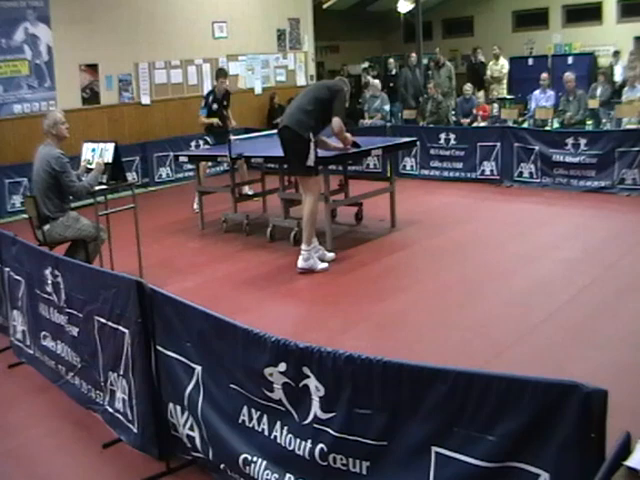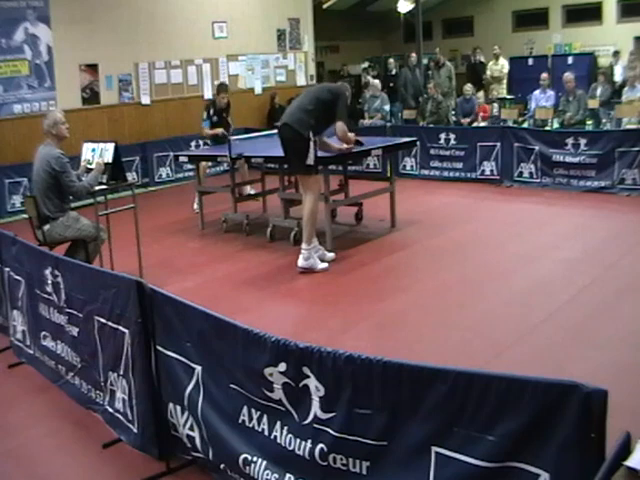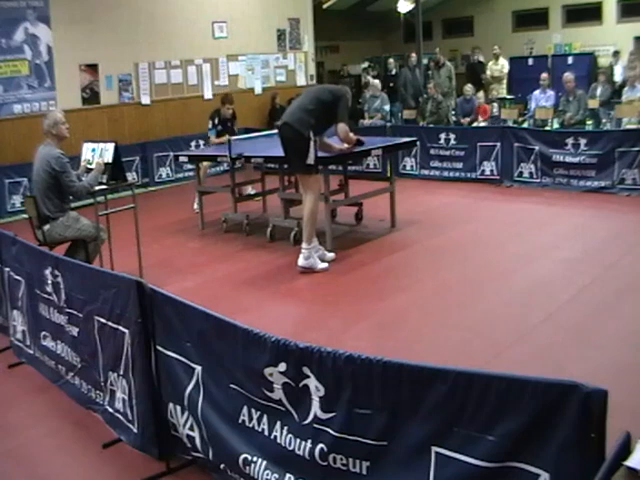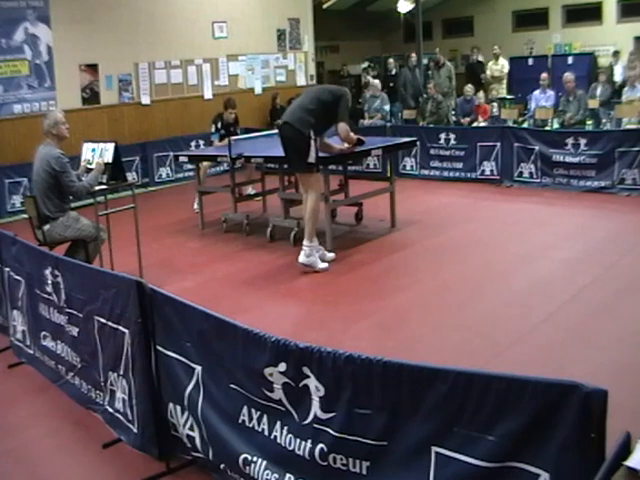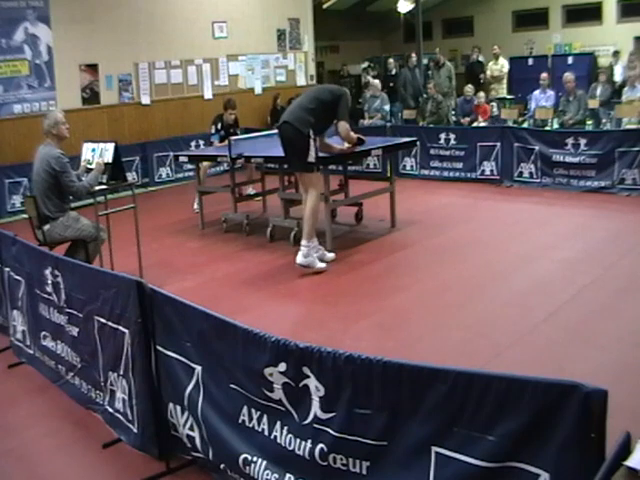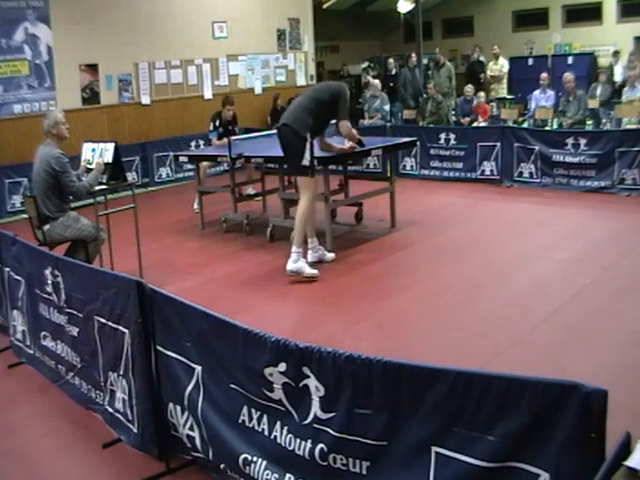
dt=0.2s
person 1, frame 1
left shoulder: (321, 90)
right shoulder: (340, 90)
left elbow: (316, 138)
right elbow: (337, 127)
left wrist: (337, 146)
right wrist: (346, 139)
left hip: (286, 129)
right hip: (299, 131)
left knee: (308, 190)
right knee: (312, 192)
left ankle: (313, 247)
right ankle: (306, 256)
person 1, frame 2
left shoulder: (323, 93)
right shoulder: (342, 93)
left elbow: (319, 141)
right elbow: (341, 132)
left wrist: (340, 148)
right wrist: (351, 139)
left hip: (287, 128)
right hip: (299, 130)
left knee: (308, 190)
right knee: (312, 191)
left ankle: (313, 247)
right ankle: (306, 255)
person 1, frame 3
left shoulder: (323, 95)
right shoulder: (342, 95)
left elbow: (319, 142)
right elbow: (343, 133)
left wrist: (341, 148)
right wrist: (352, 139)
left hip: (287, 127)
right hip: (299, 130)
left knee: (308, 190)
right knee: (312, 190)
left ankle: (313, 247)
right ankle: (306, 255)
person 1, frame 4
left shoulder: (323, 95)
right shoulder: (342, 95)
left elbow: (320, 143)
right elbow: (343, 133)
left wrist: (341, 149)
right wrist: (353, 139)
left hip: (287, 127)
right hip: (299, 129)
left knee: (307, 190)
right knee: (314, 190)
left ankle: (314, 247)
right ankle: (307, 252)
person 1, frame 5
left shoulder: (323, 95)
right shoulder: (341, 94)
left elbow: (320, 144)
right elbow: (344, 131)
left wrist: (342, 149)
right wrist: (353, 139)
left hip: (286, 127)
right hip: (299, 129)
left knee: (308, 189)
right knee: (313, 190)
left ankle: (314, 248)
right ankle: (305, 252)
person 1, frame 6
left shoulder: (323, 91)
right shoulder: (341, 92)
left elbow: (322, 143)
right elbow: (345, 130)
left wrist: (344, 148)
right wrist: (355, 137)
left hip: (287, 128)
right hip: (297, 131)
left knee: (311, 187)
right knee: (306, 194)
left ankle: (314, 248)
right ankle: (295, 259)
person 2, frame 1
left shoulder: (43, 151)
right shoulder: (56, 156)
right elbow: (78, 192)
left wrist: (81, 171)
right wrist: (96, 172)
left hip: (46, 220)
right hip: (55, 224)
left knee: (88, 230)
right knee: (99, 233)
person 2, frame 2
left shoulder: (43, 151)
right shoulder: (56, 156)
right elbow: (78, 192)
left wrist: (81, 171)
right wrist: (96, 172)
left hip: (45, 221)
right hip: (54, 224)
left knee: (87, 231)
right knee: (99, 233)
person 2, frame 3
left shoulder: (43, 151)
right shoulder: (56, 156)
right elbow: (78, 192)
left wrist: (81, 171)
right wrist: (96, 172)
left hip: (45, 220)
right hip: (55, 223)
left knee: (88, 230)
right knee: (99, 233)
person 2, frame 4
left shoulder: (43, 151)
right shoulder: (56, 156)
right elbow: (77, 192)
left wrist: (81, 172)
right wrist: (96, 172)
left hip: (45, 221)
right hip: (55, 224)
left knee: (87, 231)
right knee: (98, 233)
person 2, frame 5
left shoulder: (43, 151)
right shoulder: (56, 156)
right elbow: (77, 192)
left wrist: (81, 172)
right wrist: (96, 172)
left hip: (45, 221)
right hip: (55, 224)
left knee: (88, 230)
right knee: (98, 233)
person 2, frame 6
left shoulder: (43, 151)
right shoulder: (56, 156)
right elbow: (77, 192)
left wrist: (81, 171)
right wrist: (96, 172)
left hip: (46, 220)
right hip: (55, 224)
left knee: (88, 230)
right knee: (98, 233)
person 3, frame 1
left shoulder: (227, 94)
right shoulder: (209, 97)
right elbow: (201, 120)
left wrist: (231, 120)
right wrist: (211, 120)
left hip: (225, 134)
right hip: (211, 135)
left knee: (240, 159)
right knee: (203, 164)
left ankle: (245, 188)
right ankle: (197, 198)
person 3, frame 2
left shoulder: (227, 104)
right shoulder: (209, 108)
right elbow: (205, 133)
left wrist: (229, 126)
right wrist: (215, 131)
left hip: (225, 140)
right hip: (211, 141)
left knee: (242, 159)
right knee: (203, 165)
left ankle: (246, 188)
right ankle: (197, 199)
person 3, frame 3
left shoulder: (232, 114)
right shoulder: (214, 117)
right elbow: (212, 141)
left wrist: (232, 137)
right wrist: (222, 139)
right hip: (216, 145)
right knee: (204, 165)
left ankle: (247, 188)
right ankle: (197, 199)
person 3, frame 4
left shoulder: (235, 119)
right shoulder: (217, 121)
left elbow: (237, 136)
right elbow: (215, 144)
right wrist: (224, 143)
right knee: (205, 165)
left ankle: (248, 189)
right ankle: (198, 199)
person 3, frame 5
left shoulder: (235, 120)
right shoulder: (217, 122)
right elbow: (215, 145)
right wrist: (225, 144)
right knee: (204, 166)
left ankle: (248, 189)
right ankle: (198, 199)
person 3, frame 6
left shoulder: (233, 117)
right shoulder: (215, 119)
left elbow: (236, 134)
right elbow: (214, 143)
left wrist: (233, 138)
right wrist: (223, 142)
right hip: (217, 147)
right knee: (204, 166)
left ankle: (248, 189)
right ankle: (198, 199)
